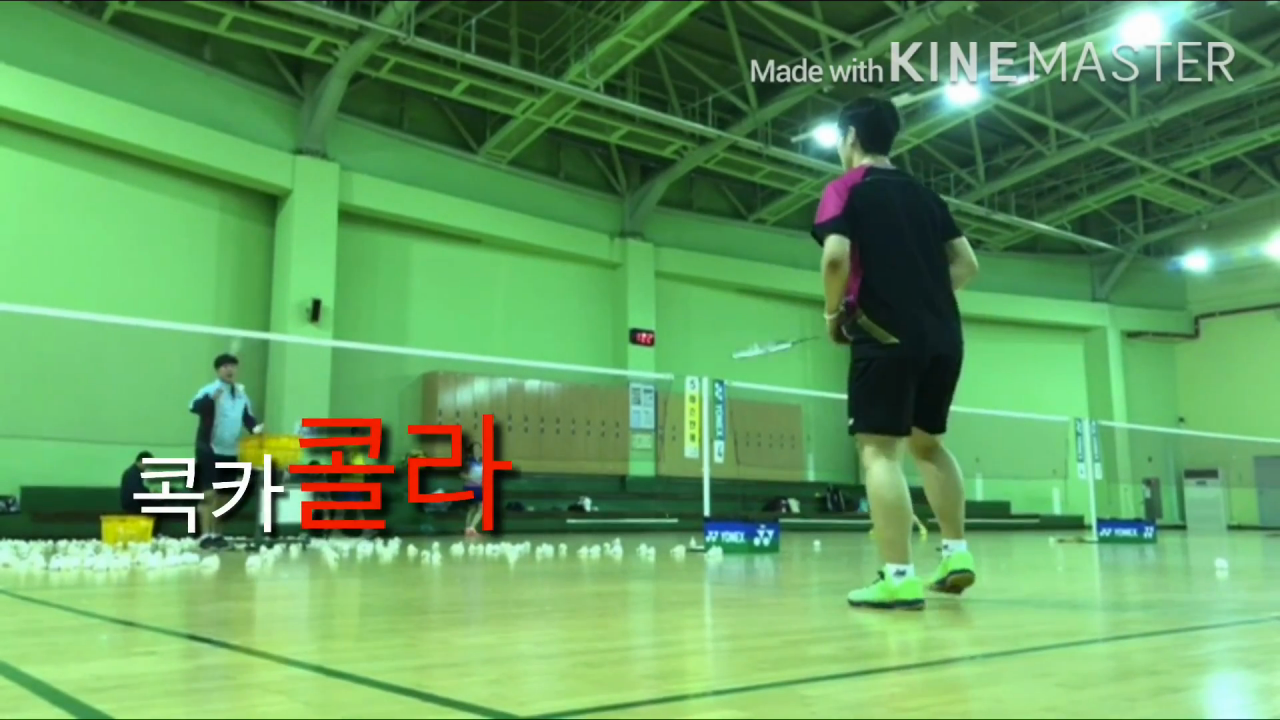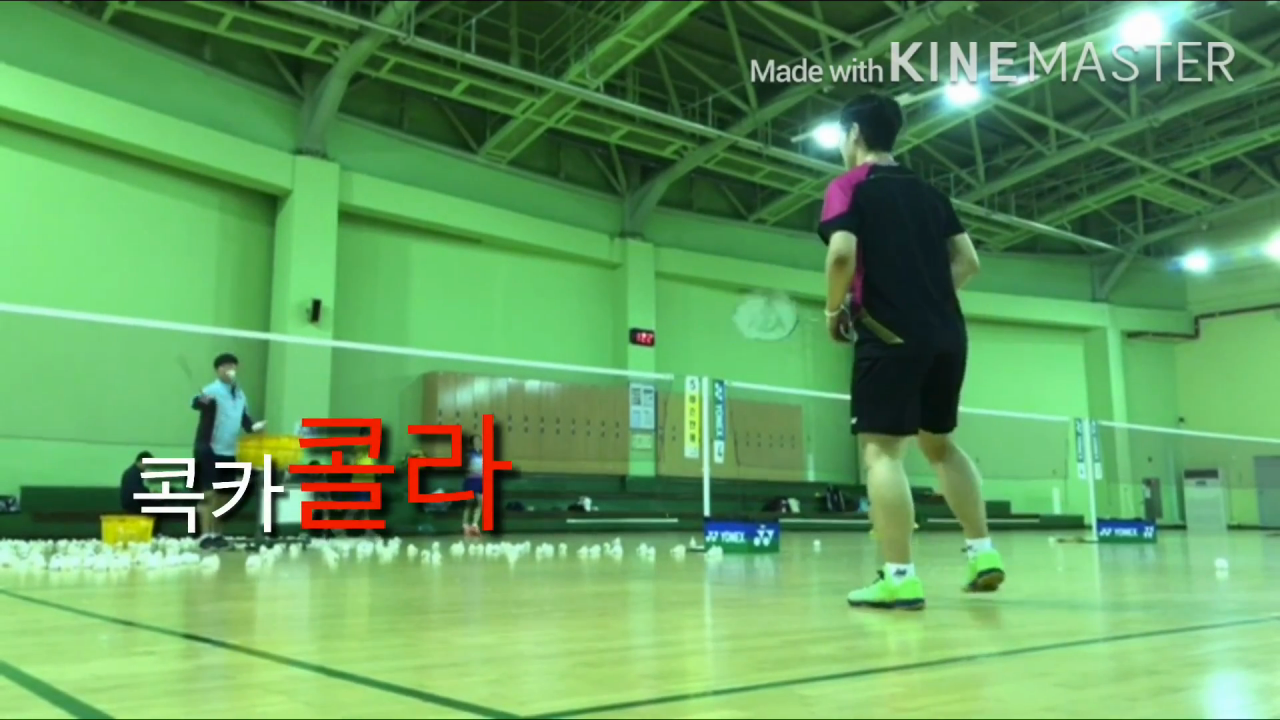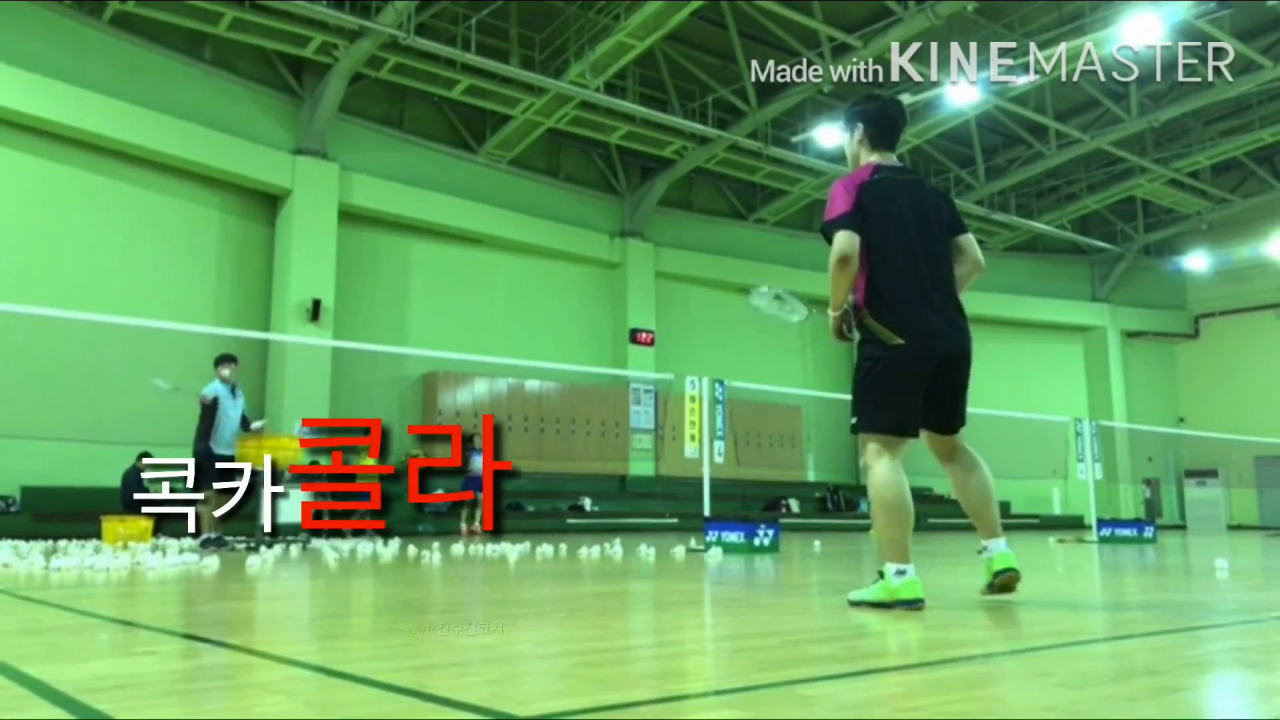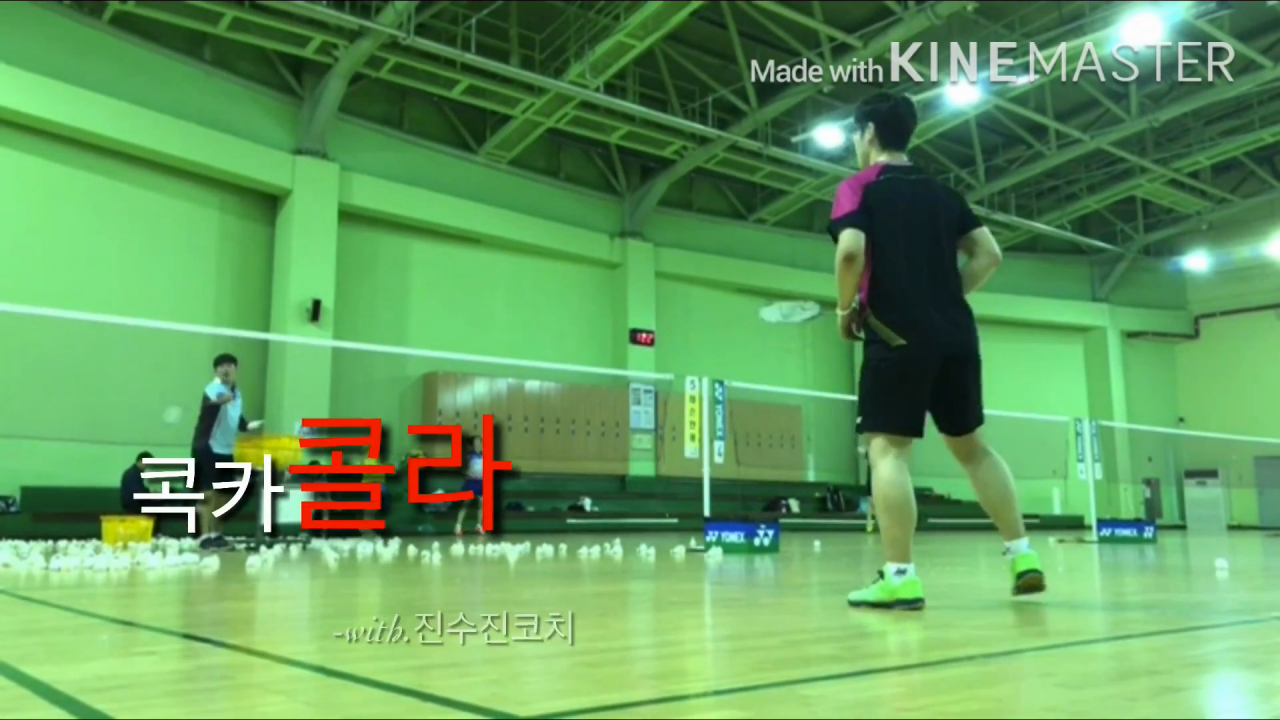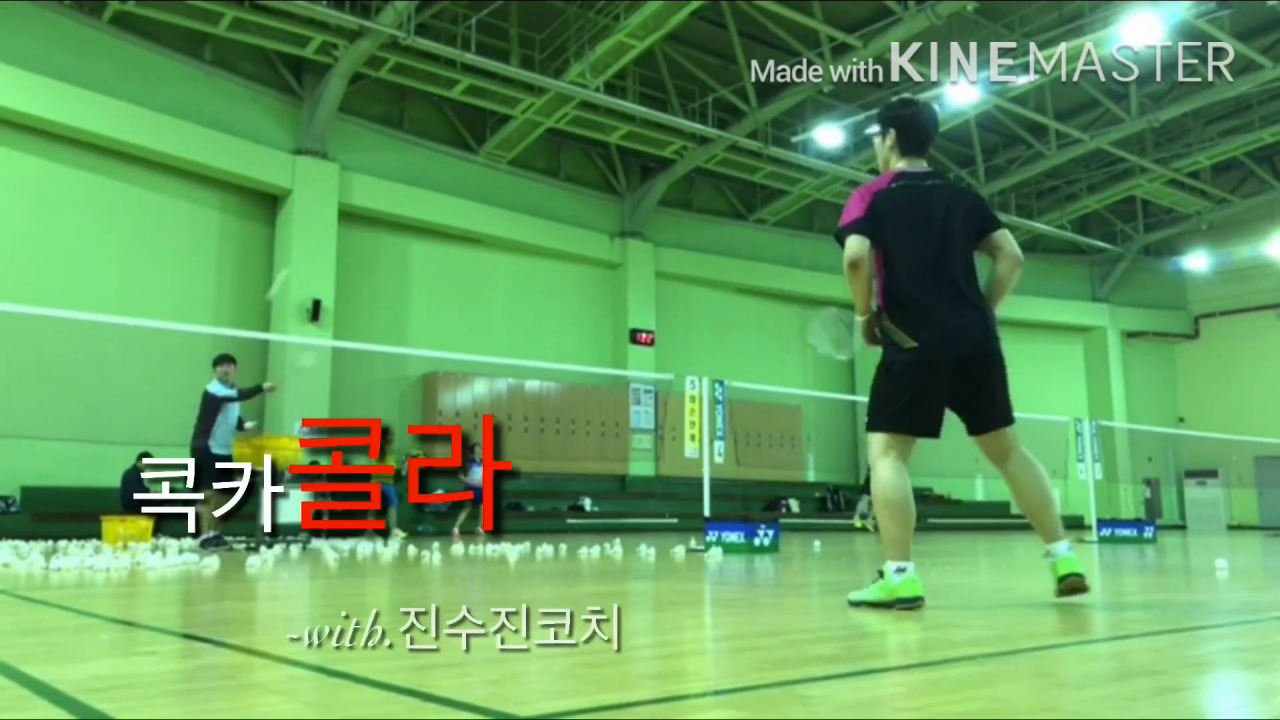
dt=0.1s
person 1, frame 1
left shoulder: (845, 189)
right shoulder: (924, 194)
left elbow: (836, 257)
right elbow: (965, 263)
left wrist: (834, 312)
left hip: (886, 337)
right hip: (944, 337)
left knee: (879, 451)
right knee: (927, 444)
left ankle: (898, 578)
right ankle: (956, 552)
person 1, frame 2
left shoulder: (848, 187)
right shoulder: (927, 192)
left elbow: (842, 252)
right elbow: (967, 261)
left wrist: (834, 308)
left hip: (890, 336)
right hip: (948, 334)
left knee: (880, 451)
right knee: (939, 444)
left ankle: (898, 578)
right ankle: (982, 552)
person 1, frame 3
left shoulder: (852, 187)
right shoulder: (931, 193)
left elbow: (845, 252)
right elbow: (972, 261)
left wrist: (838, 308)
left hip: (892, 337)
right hip: (951, 336)
left knee: (881, 451)
right knee: (950, 445)
left ankle: (898, 578)
right ankle: (997, 552)
person 1, frame 4
left shoulder: (858, 187)
right shoulder: (941, 191)
left elbow: (852, 250)
right elbow: (989, 254)
left wrist: (846, 307)
left hip: (898, 340)
right hip: (957, 337)
left knee: (886, 452)
right knee: (973, 449)
left ankle: (899, 577)
right ankle: (1022, 554)
person 1, frame 5
left shoulder: (871, 196)
right shoulder: (962, 196)
left elbow: (856, 256)
right elbow: (1011, 257)
left wrist: (865, 314)
left hip: (914, 342)
right hip: (976, 340)
left knee: (885, 451)
right knee: (1006, 449)
left ankle: (898, 577)
right ankle: (1063, 556)
person 2, frame 1
left shoulder: (240, 394)
right shoulder: (209, 391)
left elbow: (247, 416)
right elbow: (195, 406)
left wrist: (255, 426)
right wrist: (212, 398)
left hip: (230, 452)
right hip: (210, 450)
left knee: (221, 495)
right knee: (208, 493)
left ankle: (215, 534)
right ankle: (205, 536)
person 2, frame 2
left shoulder: (240, 394)
right shoulder: (212, 390)
left elbow: (244, 416)
right elbow: (197, 403)
left wrist: (252, 426)
right wrist: (202, 400)
left hip: (229, 452)
right hip: (209, 450)
left knee: (222, 494)
right knee: (208, 493)
left ankle: (216, 534)
right ankle: (205, 536)
person 2, frame 3
left shoulder: (238, 393)
right shoulder: (213, 390)
right elbow: (208, 399)
left wrist: (251, 425)
right wrist: (205, 400)
left hip: (228, 451)
right hip: (208, 449)
left knee: (222, 494)
right knee: (208, 493)
left ankle: (216, 534)
right ankle: (205, 536)
person 2, frame 4
left shoulder: (236, 393)
right shoulder: (214, 389)
right elbow: (216, 400)
left wrist: (248, 425)
right wrist: (221, 399)
left hip: (227, 451)
right hip: (207, 449)
left knee: (223, 493)
right knee: (207, 493)
left ankle: (216, 534)
right ankle: (205, 536)
person 2, frame 5
left shoulder: (234, 391)
right shoulder: (213, 390)
right elbow: (237, 396)
left wrist: (244, 425)
right wrist: (261, 388)
left hip: (225, 450)
right hip: (206, 448)
left knee: (223, 492)
right knee: (207, 492)
left ankle: (214, 532)
right ankle: (204, 536)
